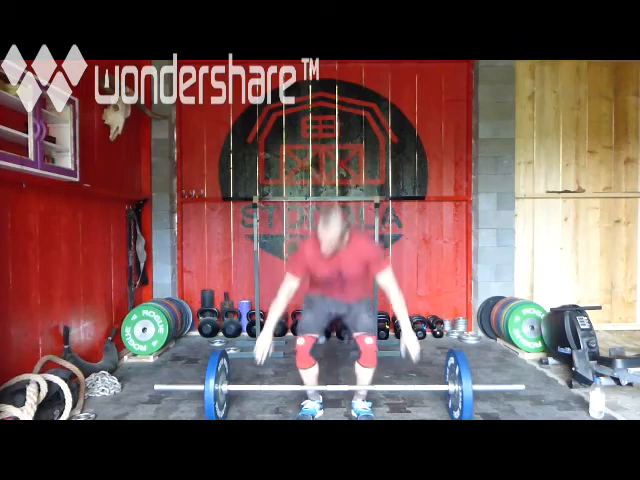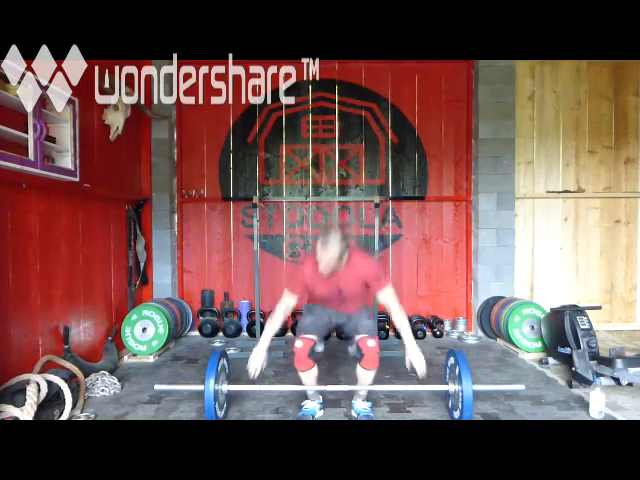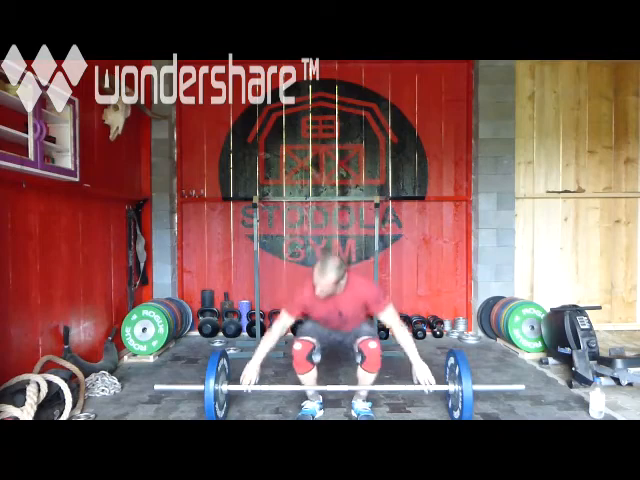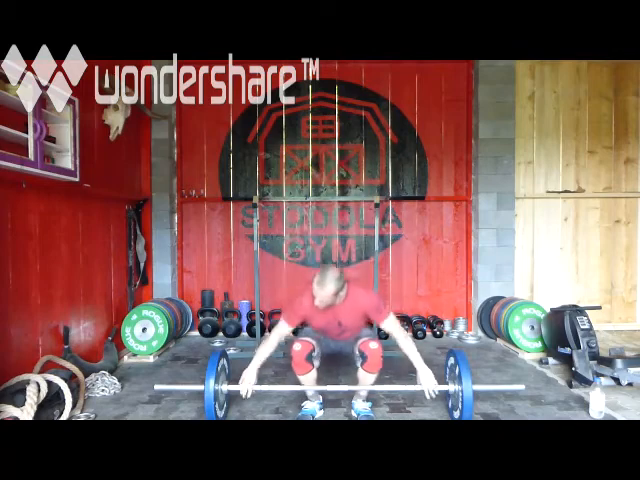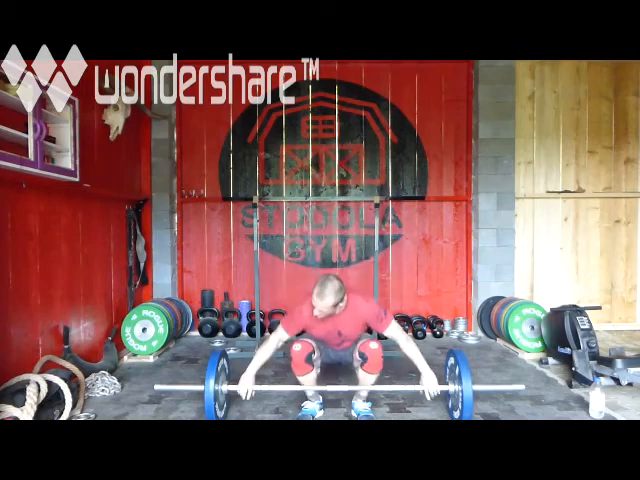
dt=0.1s
person 1, frame 1
left shoulder: (365, 247)
right shoulder: (308, 249)
left elbow: (391, 287)
right elbow: (287, 290)
left wrist: (407, 329)
right wrist: (267, 331)
left hip: (356, 299)
right hip: (320, 296)
left knee: (368, 344)
right knee: (303, 343)
left ankle: (360, 401)
right ankle: (313, 400)
person 1, frame 2
left shoulder: (365, 265)
right shoulder: (309, 269)
left elbow: (392, 304)
right elbow: (284, 306)
left wrist: (411, 346)
right wrist: (261, 347)
left hip: (357, 311)
right hip: (320, 310)
left knee: (370, 347)
right knee: (301, 346)
left ankle: (361, 401)
right ankle: (312, 400)
person 1, frame 3
left shoulder: (364, 287)
right shoulder: (307, 291)
left elbow: (395, 323)
right elbow: (281, 325)
left wrist: (417, 361)
right wrist: (255, 361)
left hip: (355, 326)
right hip: (320, 326)
left knee: (372, 348)
right knee: (300, 348)
left ankle: (360, 401)
right ankle: (313, 401)
person 1, frame 4
left shoulder: (363, 298)
right shoulder: (306, 301)
left elbow: (398, 331)
right elbow: (277, 333)
left wrist: (422, 369)
right wrist: (252, 369)
left hip: (353, 338)
right hip: (320, 337)
left knee: (373, 349)
right knee: (299, 349)
left ankle: (360, 400)
right ankle: (313, 400)
person 1, frame 5
left shoulder: (364, 307)
right shoulder: (306, 310)
left elbow: (400, 336)
right elbow: (276, 338)
left wrist: (425, 372)
right wrist: (250, 372)
left hip: (352, 346)
right hip: (321, 346)
left knee: (373, 349)
right knee: (299, 349)
left ankle: (360, 400)
right ankle: (313, 400)
